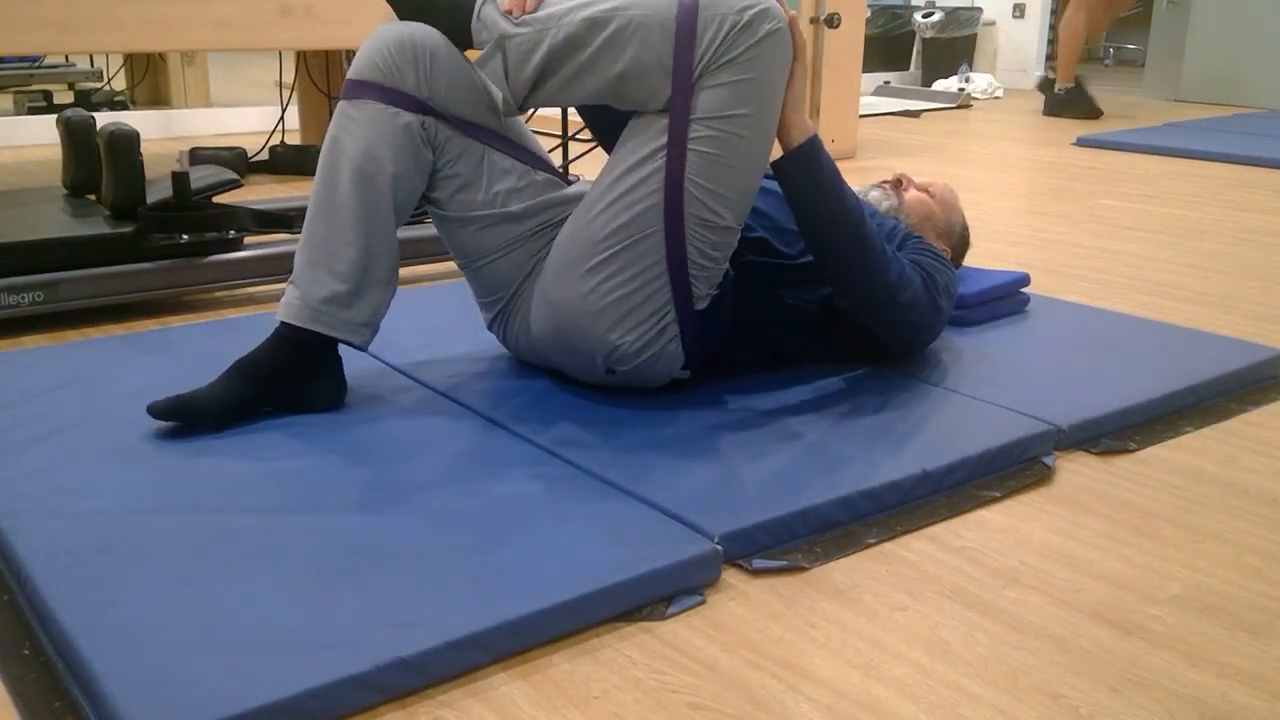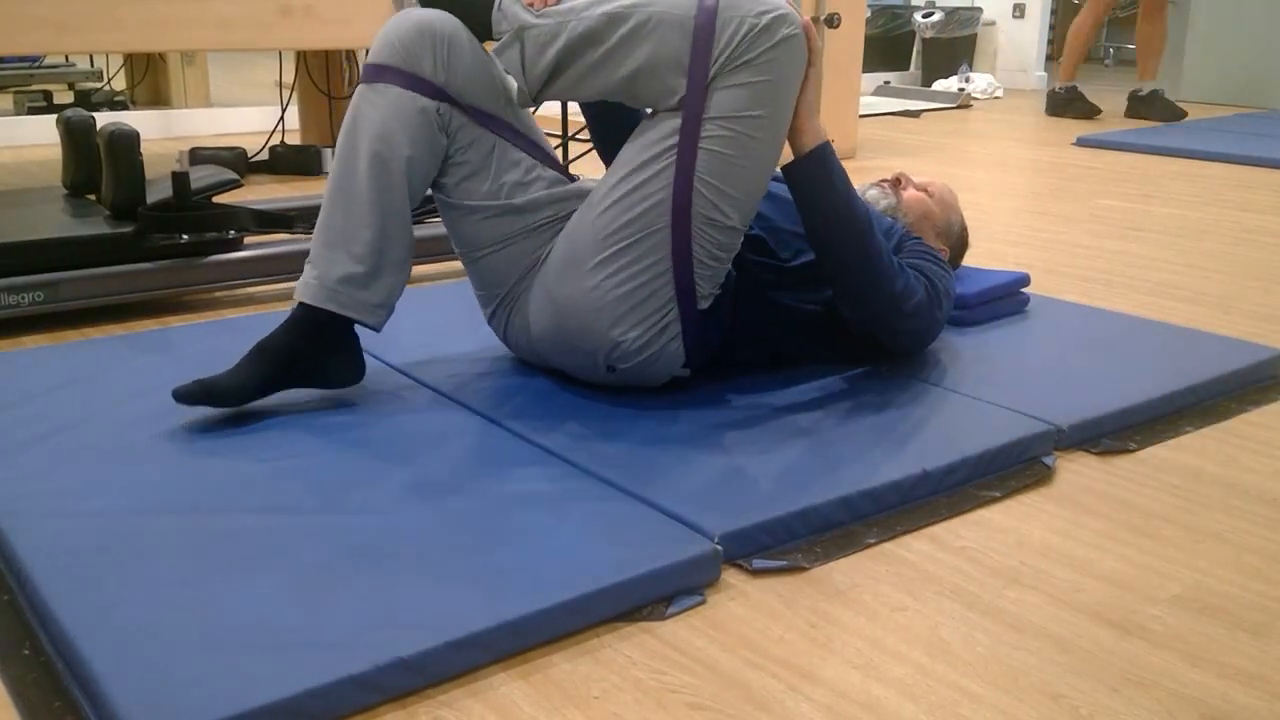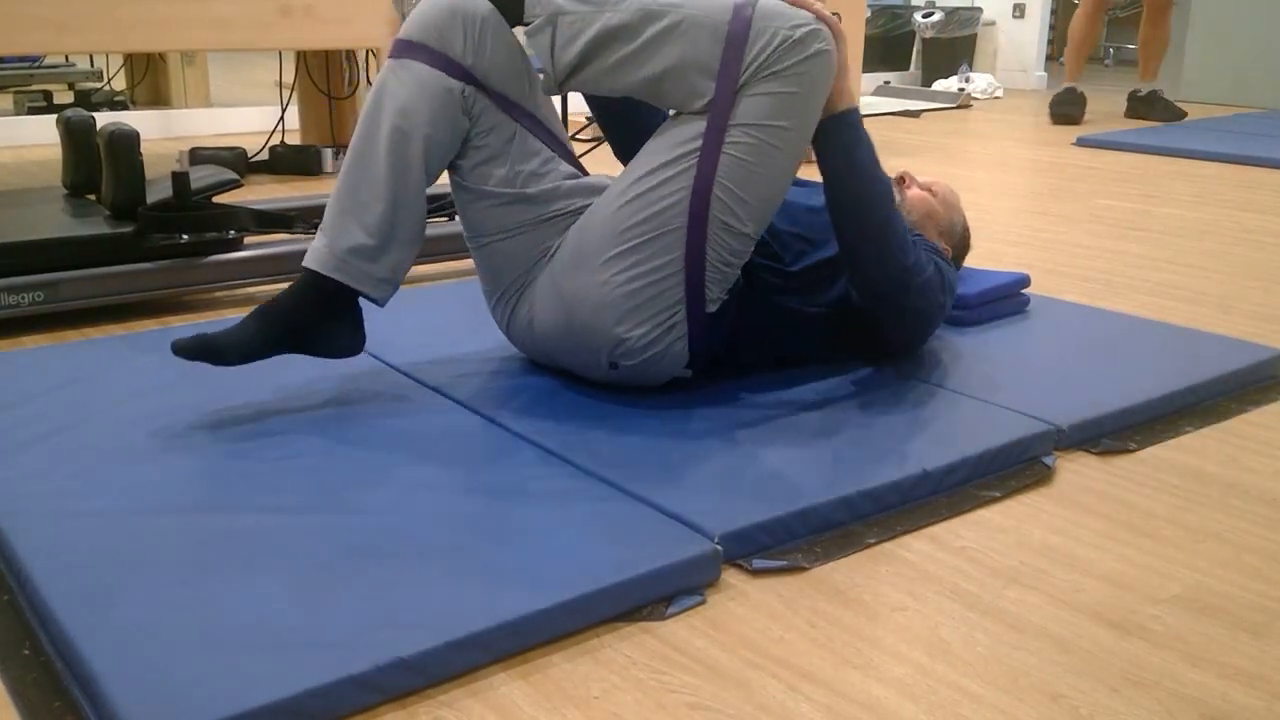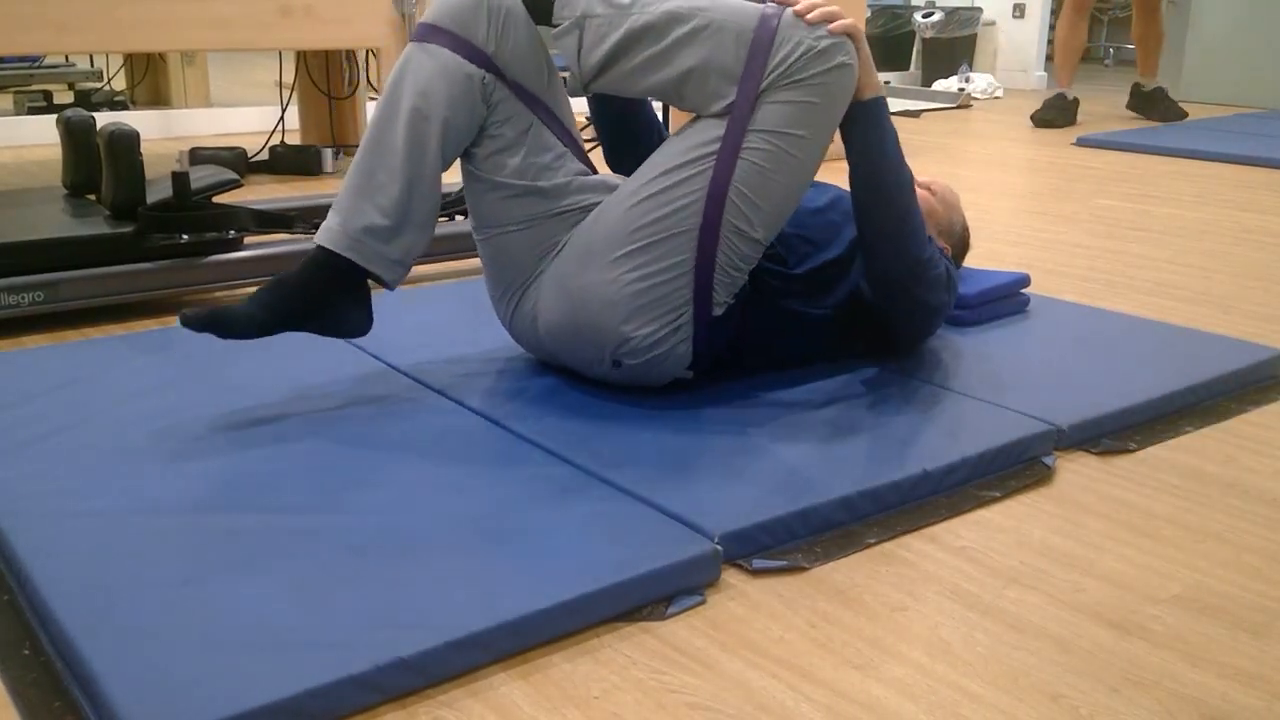
dt=0.3s
person 1, frame 1
left shoulder: (917, 286)
right shoulder: (823, 216)
left elbow: (870, 293)
right elbow: (645, 159)
left wrist: (793, 128)
left hip: (629, 314)
right hip: (538, 281)
right ankle: (307, 345)
person 1, frame 2
left shoulder: (917, 278)
right shoulder: (802, 212)
left elbow: (880, 307)
right elbow: (645, 171)
left wrist: (806, 134)
left hip: (631, 311)
right hip: (539, 281)
right ankle: (323, 328)
person 1, frame 3
left shoulder: (918, 284)
right shoulder: (814, 214)
left elbow: (885, 285)
right elbow: (655, 166)
left wrist: (837, 106)
left hip: (630, 310)
right hip: (544, 274)
right ankle: (327, 297)
person 1, frame 4
left shoulder: (918, 285)
right shoulder: (826, 213)
left elbow: (899, 276)
right elbow: (651, 177)
left wrist: (864, 93)
left hip: (634, 307)
right hip: (549, 271)
right ankle: (337, 276)
